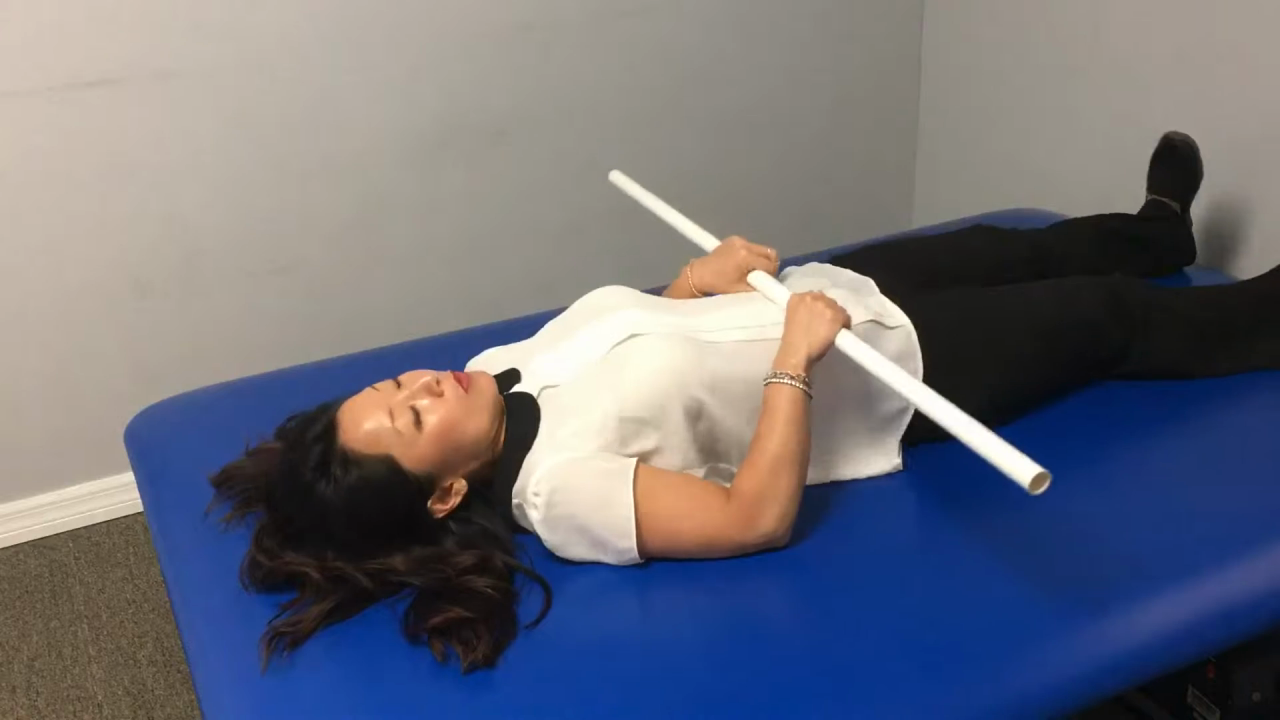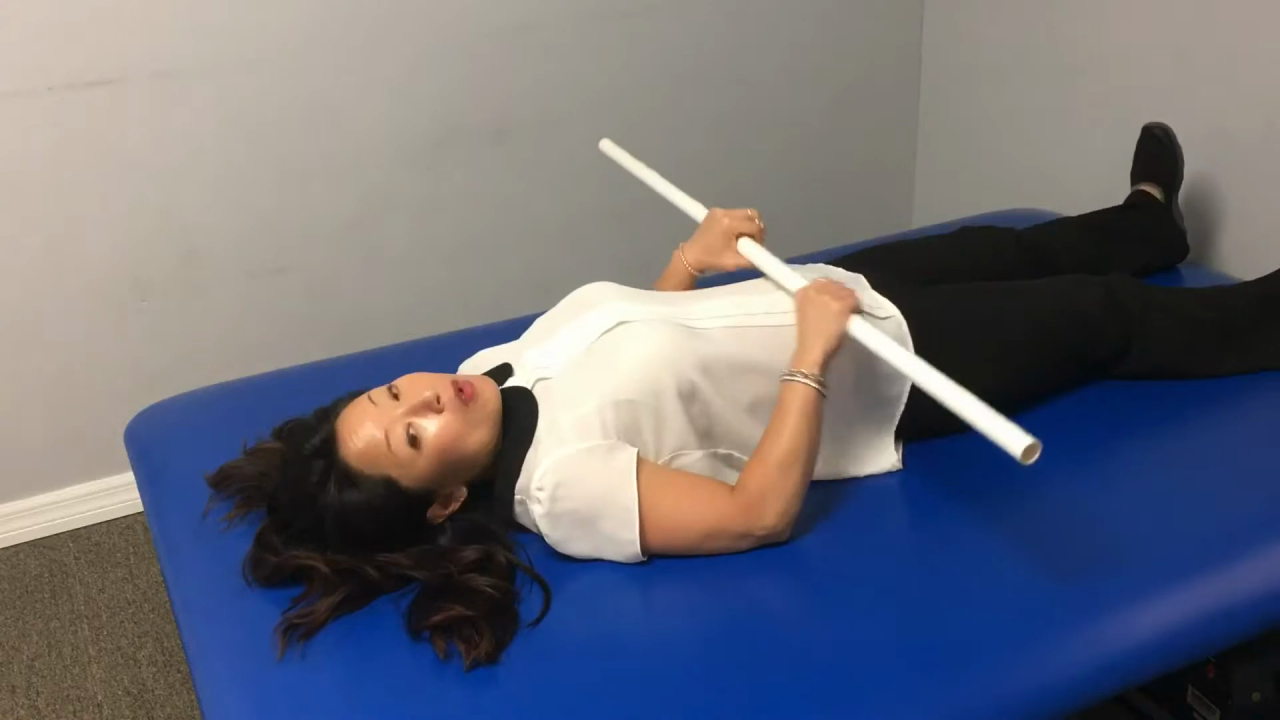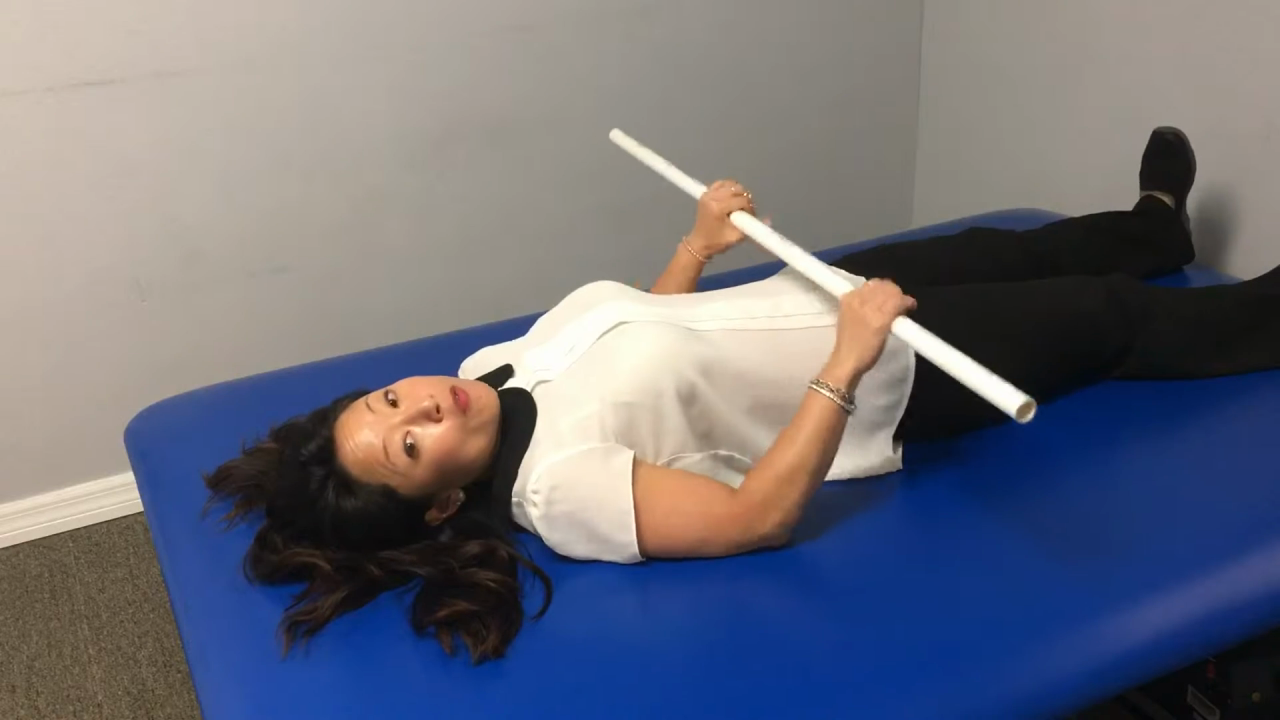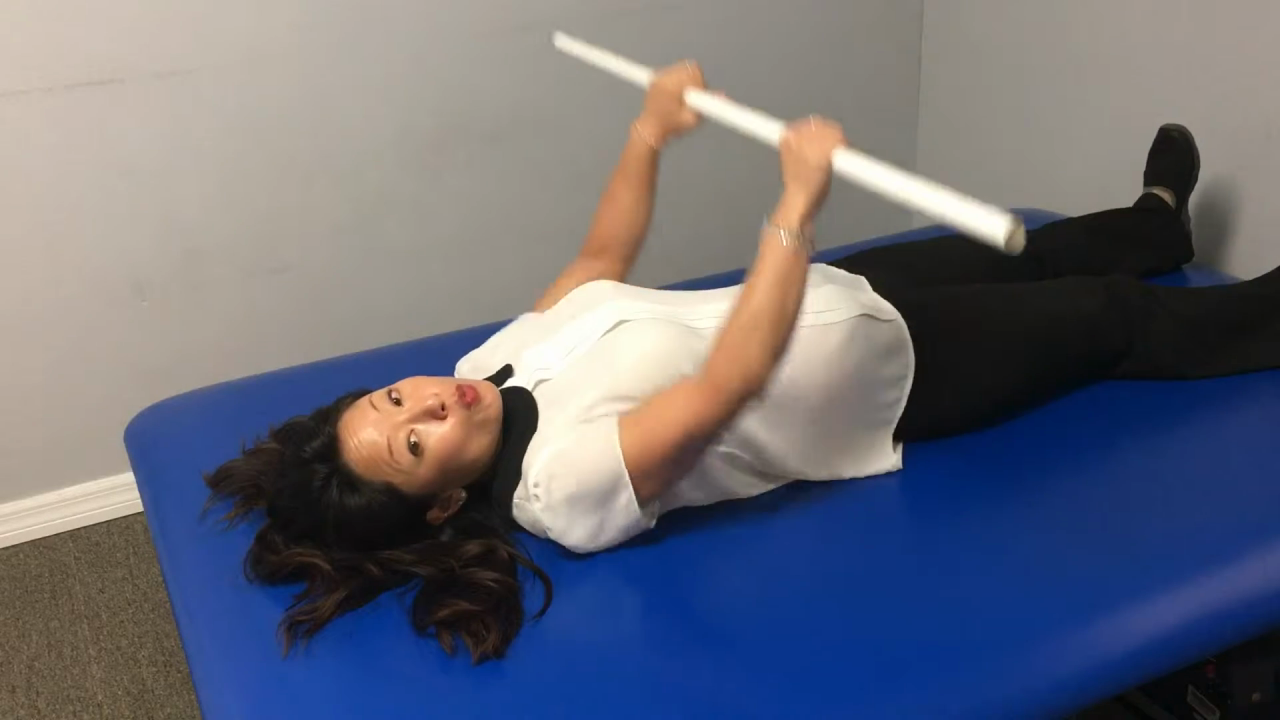
dt=0.3s
person 1, frame 1
left shoulder: (500, 369)
right shoulder: (556, 492)
right elbow: (759, 517)
left wrist: (694, 286)
right wrist: (793, 358)
left hip: (834, 286)
right hip: (895, 366)
left knee: (1012, 247)
right knee: (1113, 321)
left ankle: (1157, 226)
person 1, frame 2
left shoulder: (490, 367)
right shoulder: (560, 487)
right elbow: (759, 514)
left wrist: (687, 263)
right wrist: (809, 356)
left hip: (827, 289)
right hip: (884, 368)
left knee: (1011, 249)
right knee: (1108, 322)
left ankle: (1143, 222)
person 1, frame 3
left shoulder: (493, 365)
right shoulder: (559, 491)
right elbow: (760, 515)
left wrist: (698, 247)
right wrist: (851, 359)
left hip: (821, 293)
right hip: (882, 381)
left knee: (1015, 251)
right knee: (1108, 322)
left ankle: (1155, 225)
person 1, frame 4
left shoulder: (500, 358)
right shoulder: (564, 481)
left elbow: (605, 263)
right elbow: (741, 373)
left wrist: (648, 137)
right wrist: (796, 203)
left hip: (842, 287)
right hip: (884, 369)
left knee: (1002, 251)
right knee: (1110, 324)
left ankle: (1156, 222)
